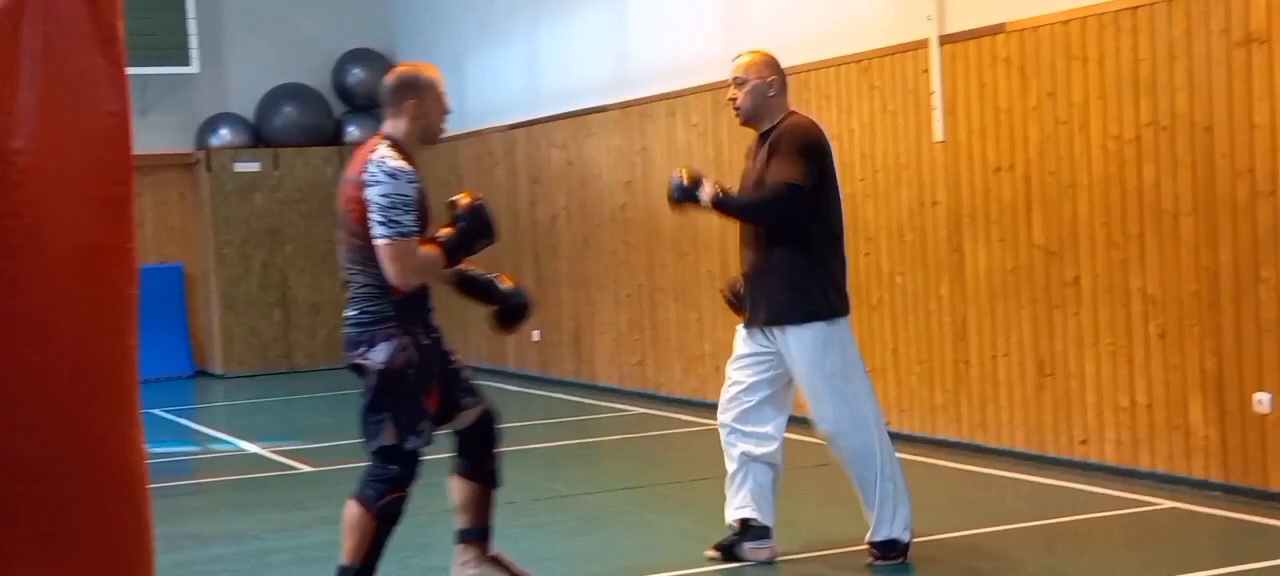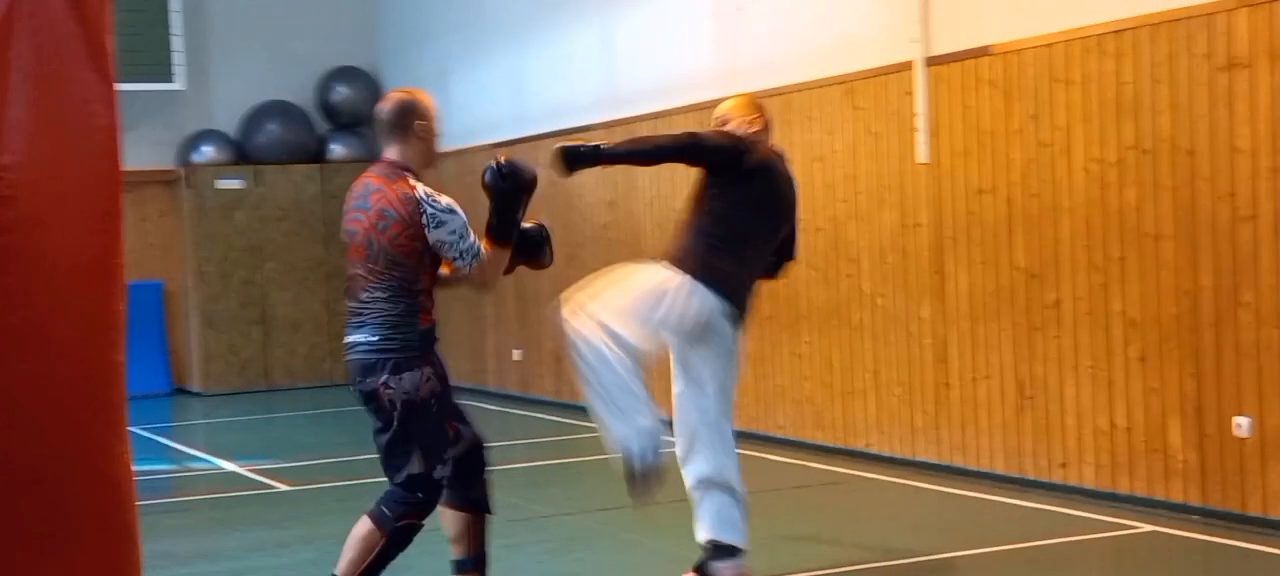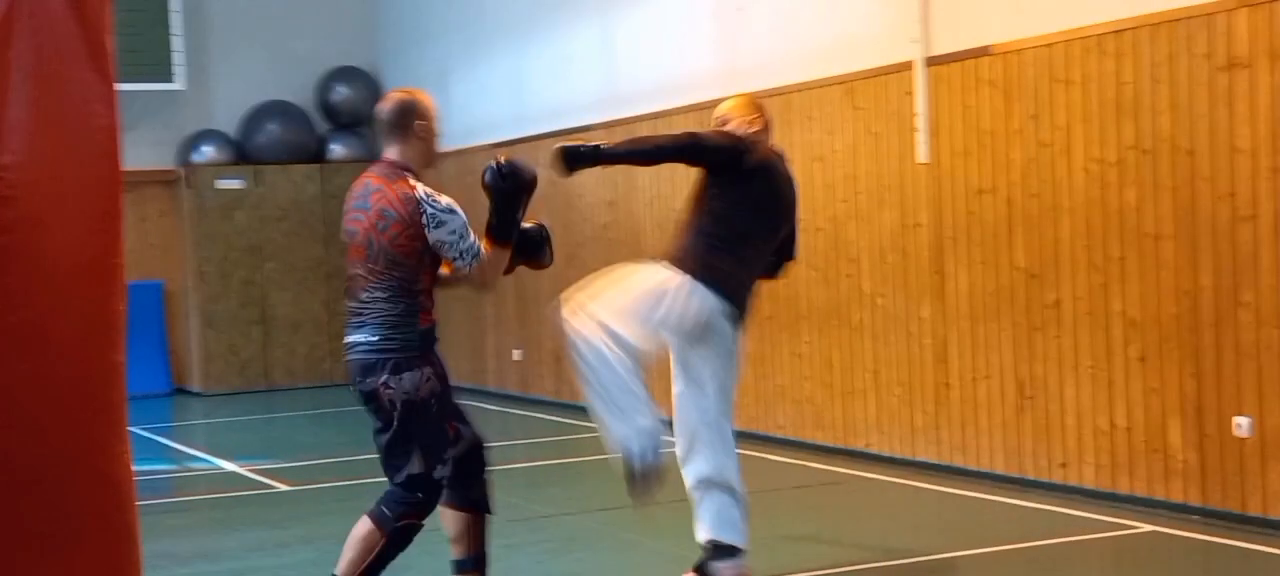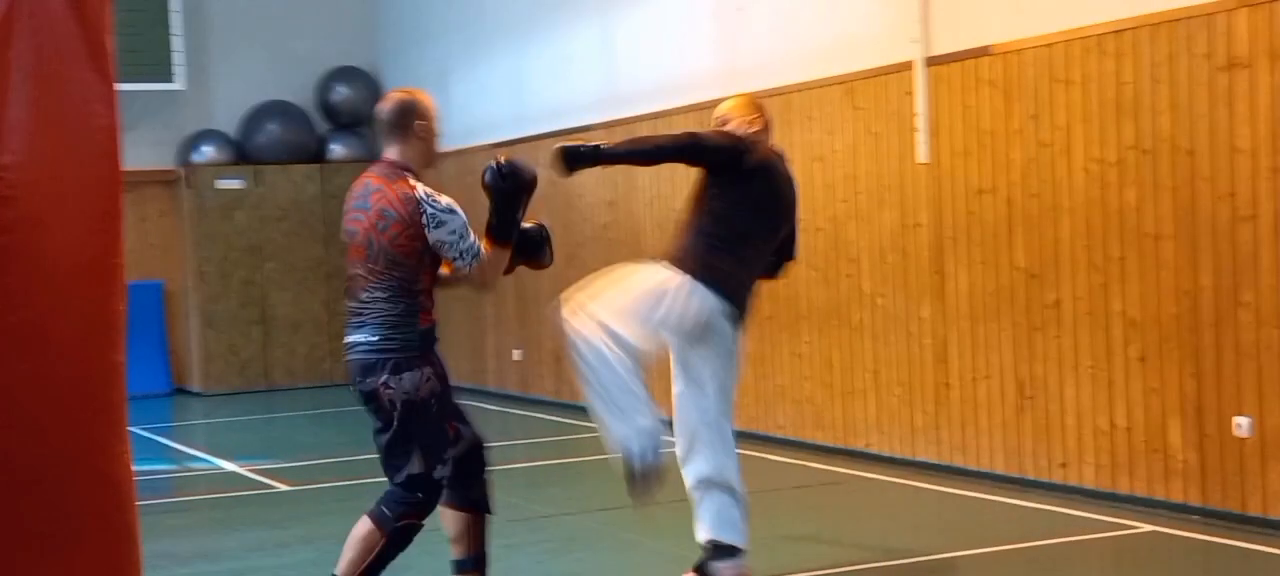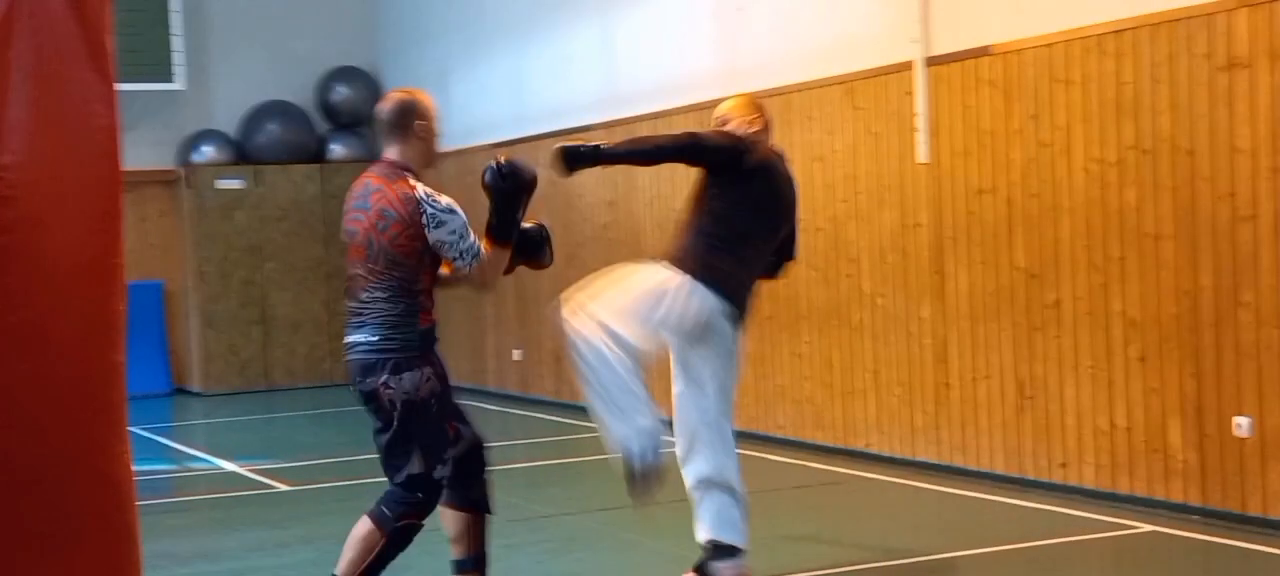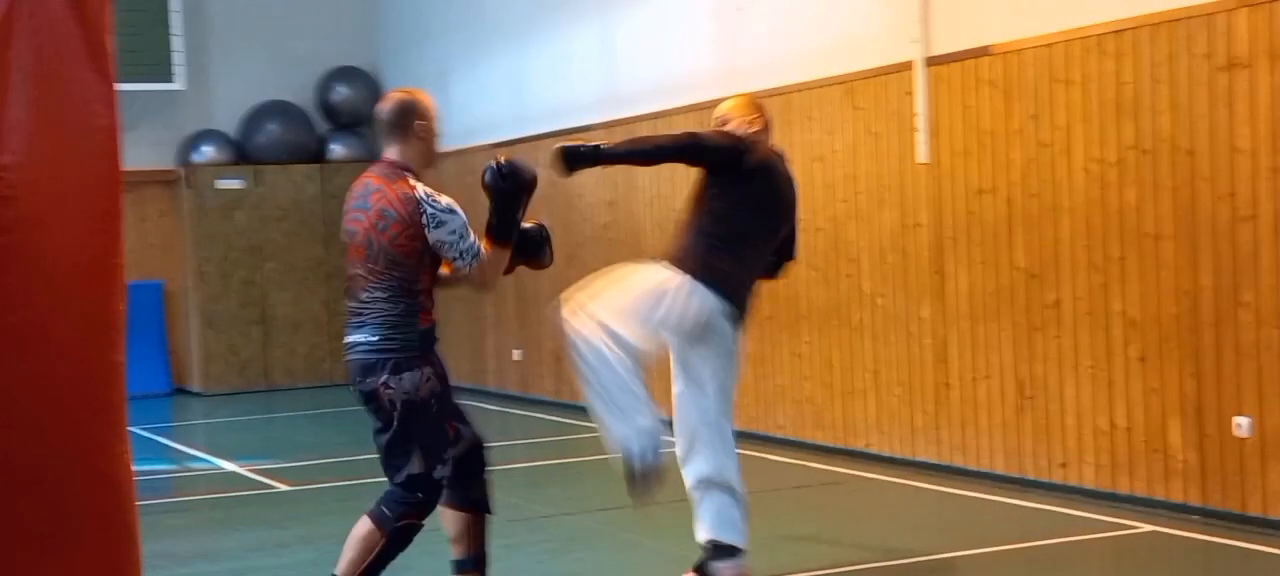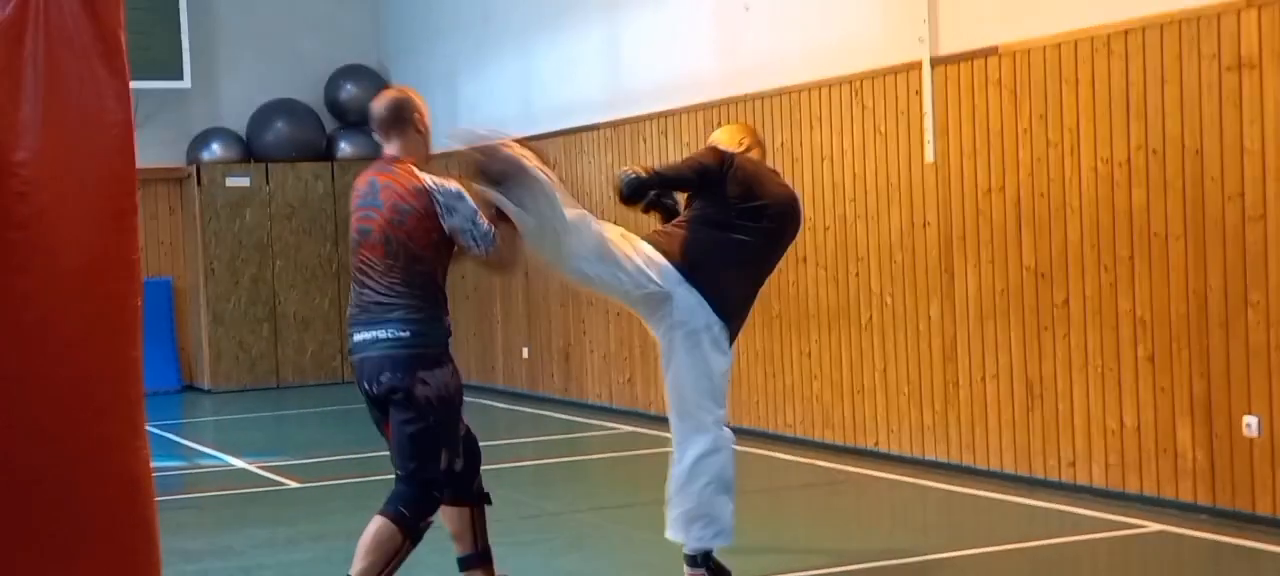
dt=0.4s
person 1, frame 1
left shoulder: (382, 161)
right shoulder: (390, 170)
right elbow: (403, 270)
left wrist: (473, 280)
right wrist: (460, 240)
left hip: (409, 330)
right hip: (387, 336)
left knee: (476, 424)
right knee: (394, 465)
person 1, frame 2
left shoulder: (363, 190)
right shoulder: (427, 204)
right elbow: (483, 275)
left wrist: (507, 250)
right wrist: (507, 211)
left hip: (372, 350)
right hip: (399, 360)
left knee: (464, 456)
right knee: (414, 491)
person 1, frame 3
left shoulder: (362, 190)
right shoulder: (429, 205)
right elbow: (483, 275)
left wrist: (505, 251)
right wrist: (507, 212)
left hip: (370, 351)
right hip: (400, 360)
left knee: (463, 456)
right knee: (414, 490)
person 1, frame 4
left shoulder: (363, 190)
right shoulder: (429, 204)
right elbow: (483, 275)
left wrist: (504, 250)
right wrist: (507, 212)
left hip: (369, 350)
right hip: (401, 359)
left knee: (462, 457)
right knee: (414, 491)
person 1, frame 5
left shoulder: (363, 190)
right shoulder: (428, 204)
right elbow: (483, 275)
left wrist: (503, 251)
right wrist: (507, 211)
left hip: (368, 350)
right hip: (401, 358)
left knee: (462, 456)
right knee: (414, 490)
person 1, frame 6
left shoulder: (363, 189)
right shoulder: (429, 204)
right elbow: (483, 275)
left wrist: (504, 250)
right wrist: (507, 211)
left hip: (368, 351)
right hip: (401, 358)
left knee: (461, 457)
right knee: (414, 491)
person 1, frame 7
left shoulder: (364, 186)
right shoulder: (437, 193)
right elbow: (498, 255)
left hip: (369, 349)
right hip: (412, 353)
left knee: (458, 457)
right knee: (419, 489)
person 2, frame 1
left shoulder: (798, 136)
right shoulder: (764, 144)
left elbow: (781, 206)
left wrist: (713, 196)
right wrist: (748, 278)
left hip: (807, 310)
right hip: (765, 312)
left knee: (847, 422)
right knee: (743, 417)
left ankle: (892, 532)
right ankle: (752, 528)
person 2, frame 2
left shoulder: (741, 154)
right shoulder: (781, 184)
left elbow: (670, 148)
right elbow: (774, 262)
left wrist: (591, 153)
left hip: (692, 289)
right hip: (724, 309)
left knee: (588, 315)
right knee: (706, 430)
left ankle: (640, 444)
person 2, frame 3
left shoulder: (740, 153)
right shoulder: (781, 184)
left elbow: (670, 147)
right elbow: (776, 260)
left wrist: (591, 153)
left hip: (690, 287)
right hip: (725, 308)
left knee: (588, 315)
right knee: (706, 429)
left ankle: (640, 445)
person 2, frame 4
left shoulder: (738, 153)
right shoulder: (782, 184)
left elbow: (670, 147)
right elbow: (775, 260)
left wrist: (591, 153)
left hip: (689, 287)
right hip: (725, 308)
left knee: (588, 315)
right knee: (706, 427)
left ankle: (640, 445)
person 2, frame 5
left shoulder: (738, 152)
right shoulder: (782, 184)
left elbow: (669, 148)
right elbow: (775, 261)
left wrist: (591, 153)
left hip: (688, 287)
right hip: (726, 309)
left knee: (588, 314)
right knee: (706, 426)
left ankle: (640, 445)
person 2, frame 6
left shoulder: (738, 151)
right shoulder: (783, 184)
left elbow: (669, 147)
right elbow: (773, 262)
left wrist: (592, 153)
left hip: (687, 286)
right hip: (726, 308)
left knee: (588, 315)
right knee: (707, 424)
left ankle: (640, 445)
person 2, frame 7
left shoulder: (723, 165)
right shoulder: (788, 206)
left elbow: (640, 183)
left wrist: (637, 180)
left hip: (662, 270)
right hip: (710, 317)
left knee: (571, 233)
right knee: (702, 429)
